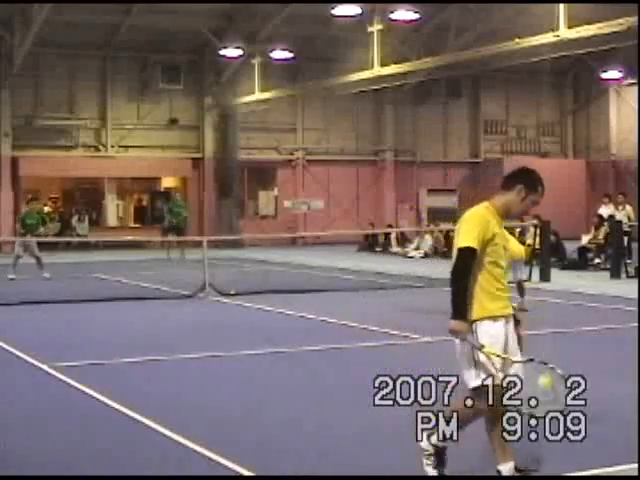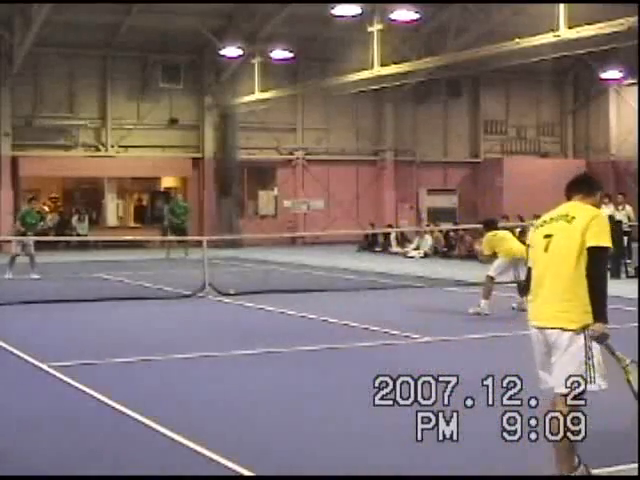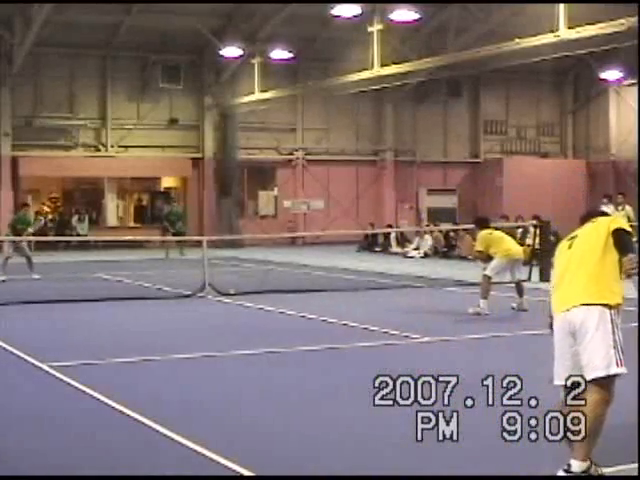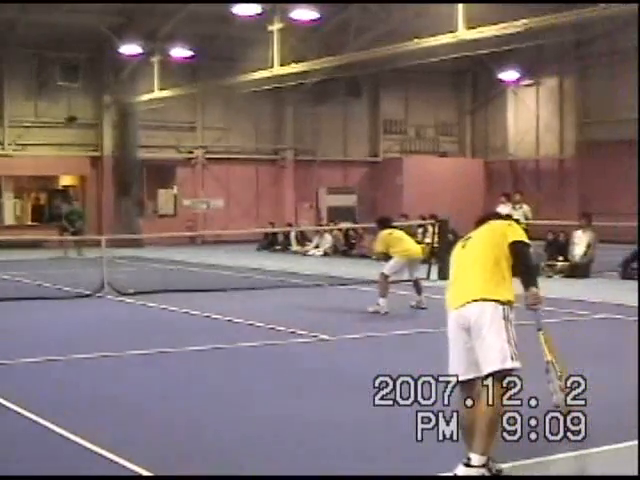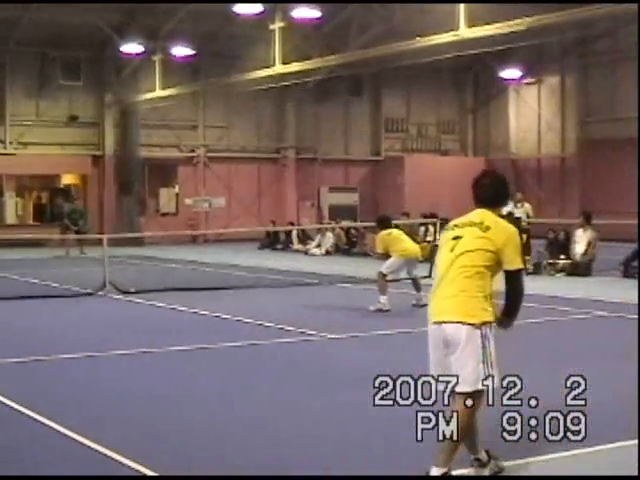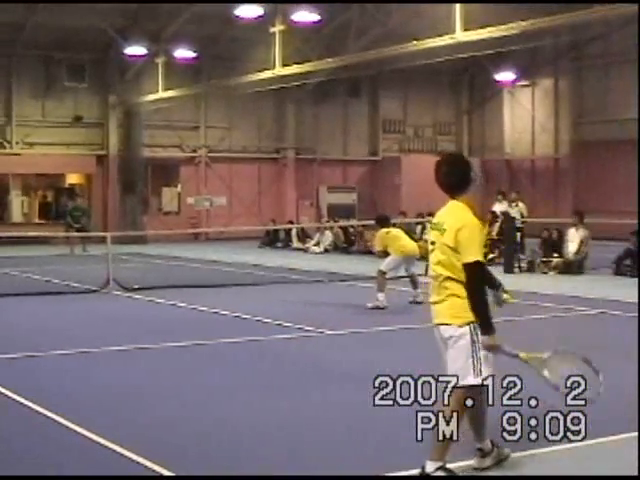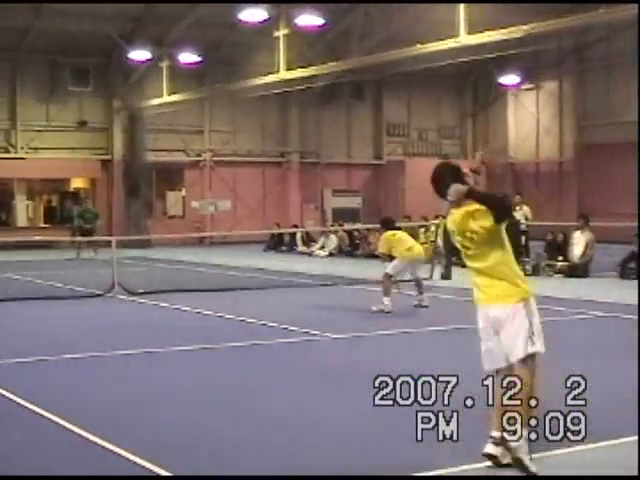
dt=0.7s
person 1, frame 1
left shoulder: (498, 224)
right shoulder: (478, 218)
right elbow: (461, 269)
left wrist: (510, 314)
right wrist: (458, 317)
left hip: (502, 319)
right hip: (479, 321)
left knee: (500, 395)
right knee: (484, 397)
left ankle: (506, 468)
right ankle: (434, 443)
person 1, frame 2
left shoulder: (543, 222)
right shoulder: (594, 217)
right elbow: (596, 270)
right wrist: (600, 318)
left hip: (538, 318)
right hip: (572, 320)
left knee: (561, 396)
right knee: (567, 402)
left ankle: (569, 462)
right ankle: (565, 470)
person 1, frame 3
left shoulder: (565, 243)
right shoulder: (611, 222)
right elbow: (622, 237)
left wrist: (556, 327)
right wrist: (629, 256)
left hip: (562, 311)
right hip: (595, 307)
right knee: (600, 389)
left ankle: (579, 463)
right ankle: (577, 467)
person 1, frame 4
left shoulder: (462, 244)
right shoulder: (508, 227)
right elbow: (521, 253)
right wrist: (531, 287)
left hip: (457, 309)
right hip: (489, 305)
left knee: (470, 389)
right knee: (495, 384)
left ankle: (476, 459)
right ankle: (475, 463)
person 1, frame 5
left shoulder: (452, 226)
right shoulder: (505, 231)
right elbow: (514, 287)
right wrist: (507, 318)
left hip: (438, 315)
right hip: (469, 319)
left knee: (463, 395)
right knee: (468, 397)
left ankle: (480, 459)
right ankle: (438, 470)
person 1, frame 6
left shoulder: (445, 216)
right shoulder: (467, 223)
right elbow: (473, 280)
left wrist: (495, 283)
right wrist: (487, 330)
left hip: (446, 314)
right hip: (463, 317)
left knee: (477, 385)
right knee: (462, 392)
left ankle: (485, 449)
right ankle: (434, 466)
person 1, frame 7
left shoulder: (454, 217)
right shoulder: (475, 214)
right elbow: (503, 208)
left wrist: (468, 192)
right wrist: (470, 191)
left hip: (487, 305)
right hip: (511, 300)
left knee: (504, 376)
right knee: (524, 372)
left ankle: (497, 440)
right ankle: (514, 441)
